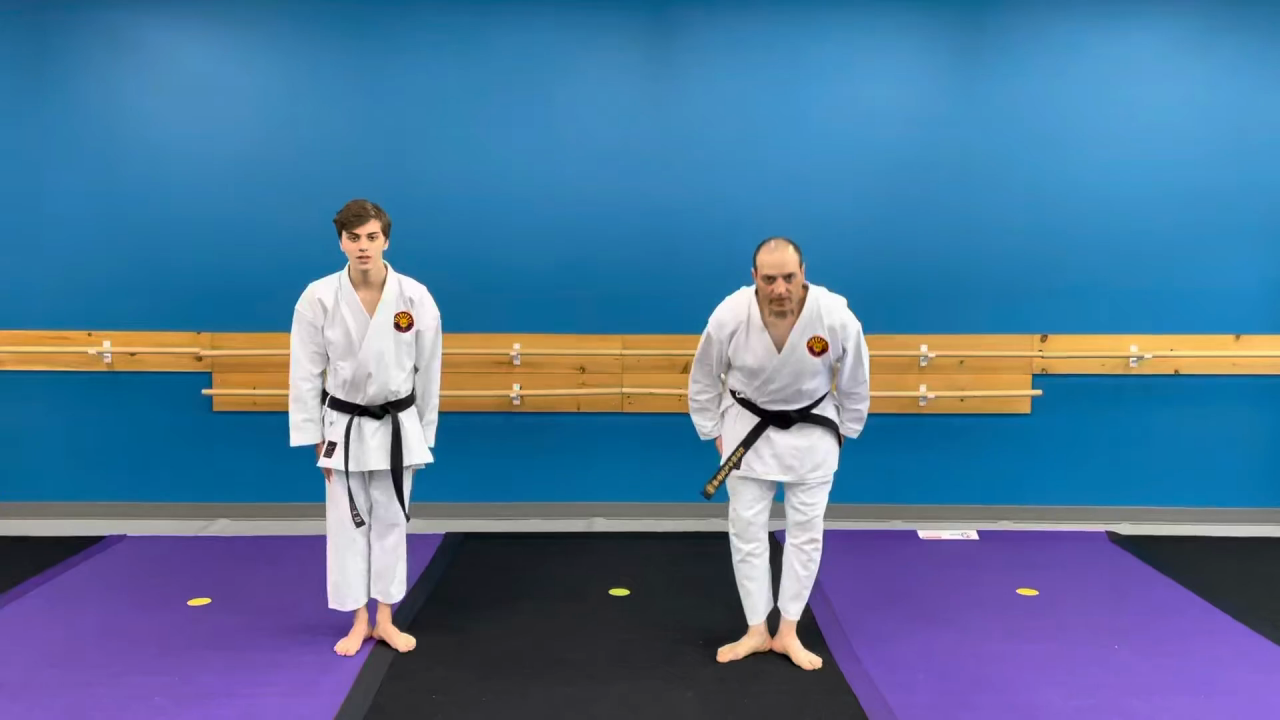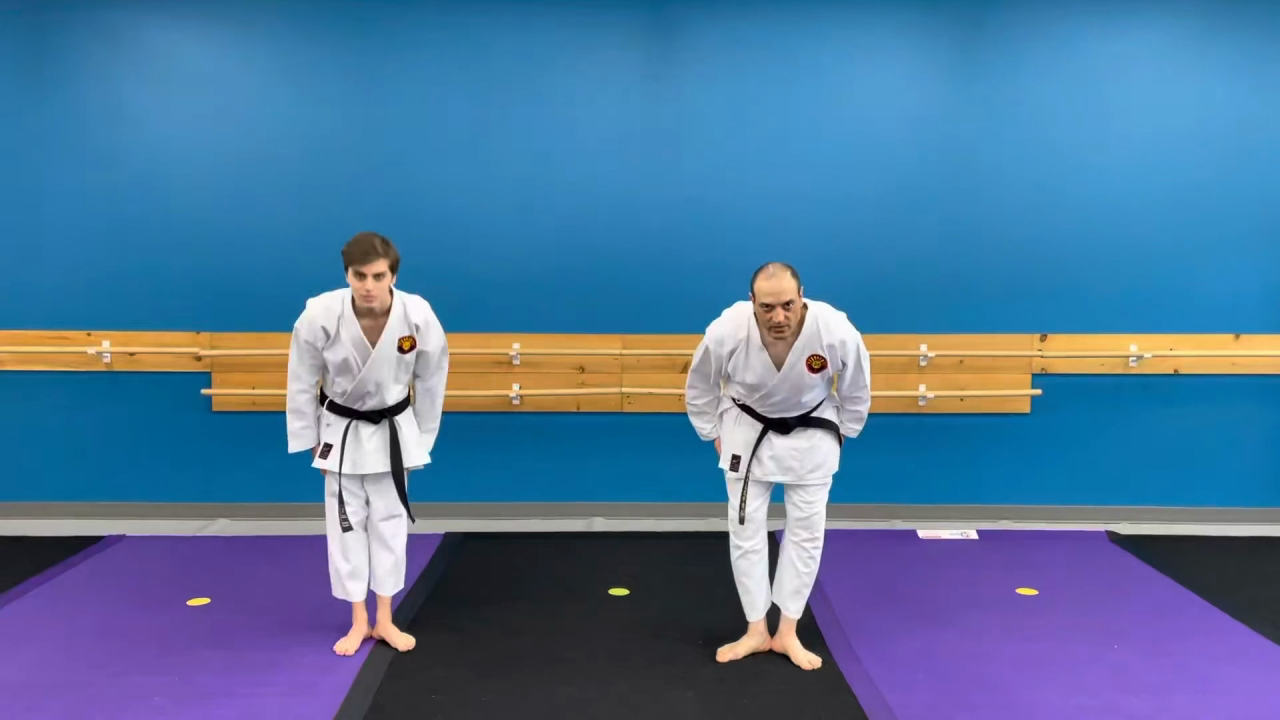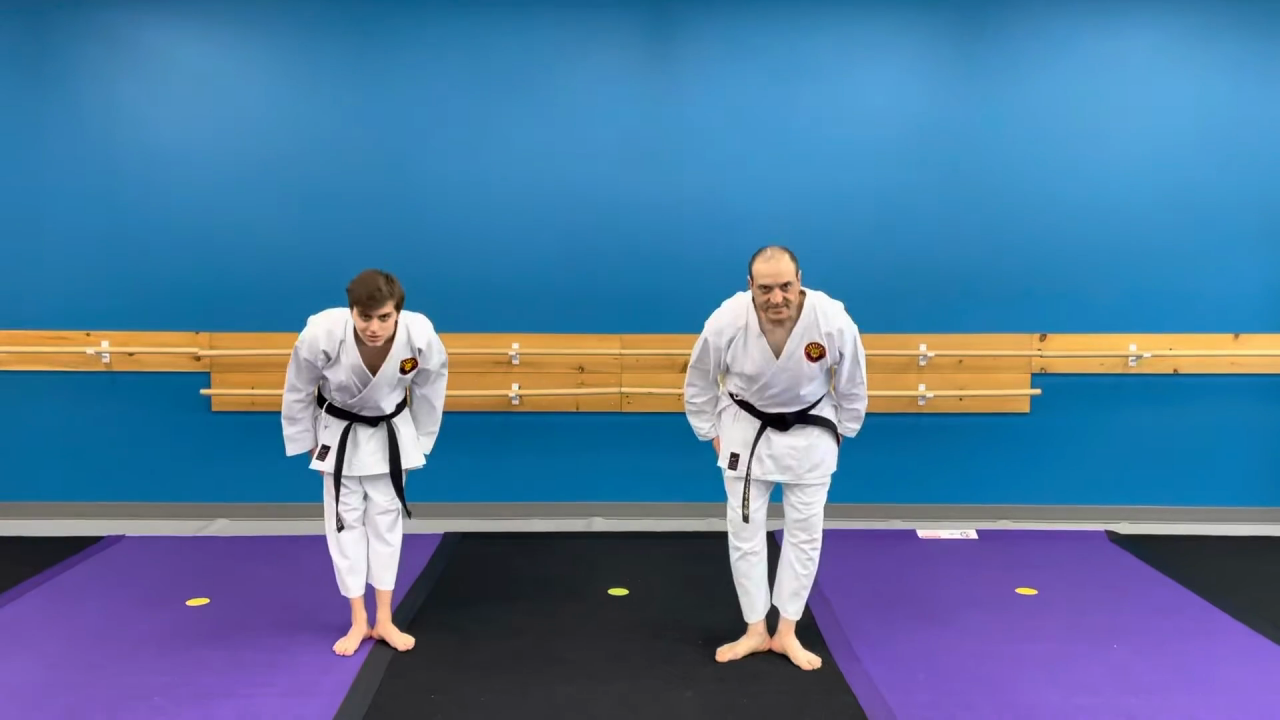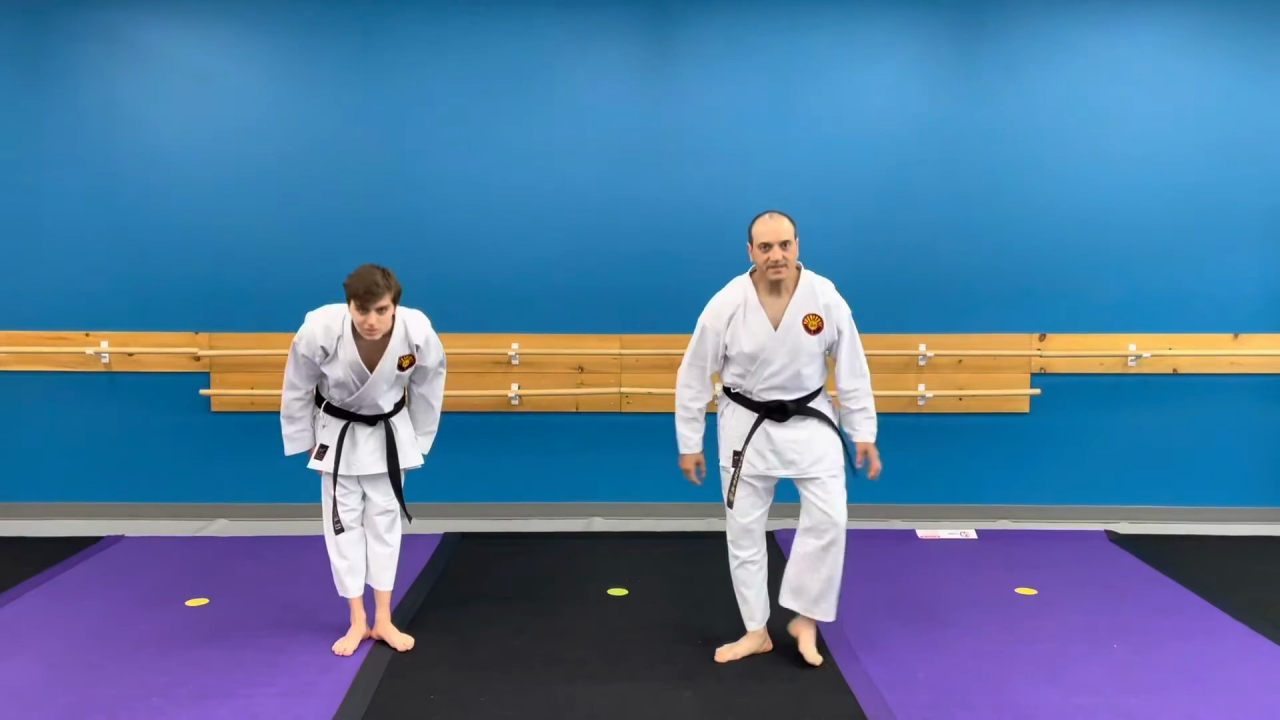
dt=0.2s
person 1, frame 1
left shoulder: (836, 317)
right shoulder: (729, 316)
left elbow: (854, 382)
right elbow: (704, 378)
left wrist: (844, 430)
right wrist: (714, 430)
left hip: (811, 431)
right hip: (749, 429)
left knee: (806, 529)
right knee: (746, 527)
left ankle: (788, 631)
right ankle: (756, 630)
person 1, frame 2
left shoulder: (836, 332)
right shoulder: (726, 332)
left elbow: (856, 389)
right elbow: (700, 386)
left wrist: (842, 433)
right wrist: (714, 432)
left hip: (811, 432)
right hip: (749, 429)
left knee: (806, 529)
right knee: (746, 528)
left ankle: (787, 631)
right ankle: (756, 629)
person 1, frame 3
left shoulder: (834, 322)
right shoulder: (725, 323)
left elbow: (852, 385)
right elbow: (700, 382)
left wrist: (840, 431)
right wrist: (712, 431)
left hip: (808, 432)
right hip: (746, 428)
left knee: (805, 530)
right knee: (745, 529)
left ankle: (787, 631)
right ankle: (756, 629)
person 1, frame 4
left shoulder: (826, 299)
right shoulder: (725, 306)
left elbow: (852, 372)
right elbow: (694, 376)
left wrist: (863, 433)
right wrist: (690, 443)
left hip: (807, 425)
right hip: (745, 426)
left knee: (826, 521)
right knee: (744, 531)
left ankle: (804, 620)
right ankle: (756, 631)
person 2, frame 1
left shoulder: (416, 296)
right shoulder: (318, 297)
left elbow: (428, 371)
right elbow: (305, 372)
left wrist: (423, 433)
right wrist: (314, 436)
left hip: (396, 425)
right hip: (344, 426)
left knee: (391, 522)
right knee: (347, 523)
left ankle: (384, 620)
right ankle: (359, 622)
person 2, frame 2
left shoulder: (419, 315)
right shoulder: (319, 315)
left elbow: (431, 379)
right elbow: (302, 383)
left wrist: (422, 438)
right wrist: (310, 439)
left hip: (393, 428)
right hip: (342, 429)
left knee: (389, 520)
right knee: (346, 520)
left ankle: (384, 619)
right ankle: (358, 620)
person 2, frame 3
left shoulder: (421, 335)
right shoulder: (321, 334)
left elbow: (431, 388)
right elbow: (298, 393)
left wrist: (420, 442)
right wrist: (307, 442)
left hip: (389, 431)
right hip: (338, 429)
left knee: (386, 518)
right knee: (345, 518)
left ankle: (383, 619)
right ankle: (358, 620)
person 2, frame 4
left shoulder: (418, 332)
right shoulder: (318, 330)
left elbow: (428, 387)
right elbow: (296, 392)
left wrist: (418, 442)
right wrist: (305, 442)
left hip: (388, 430)
right hip: (337, 430)
left knee: (384, 519)
right knee: (343, 520)
left ankle: (383, 619)
right ankle: (358, 621)
